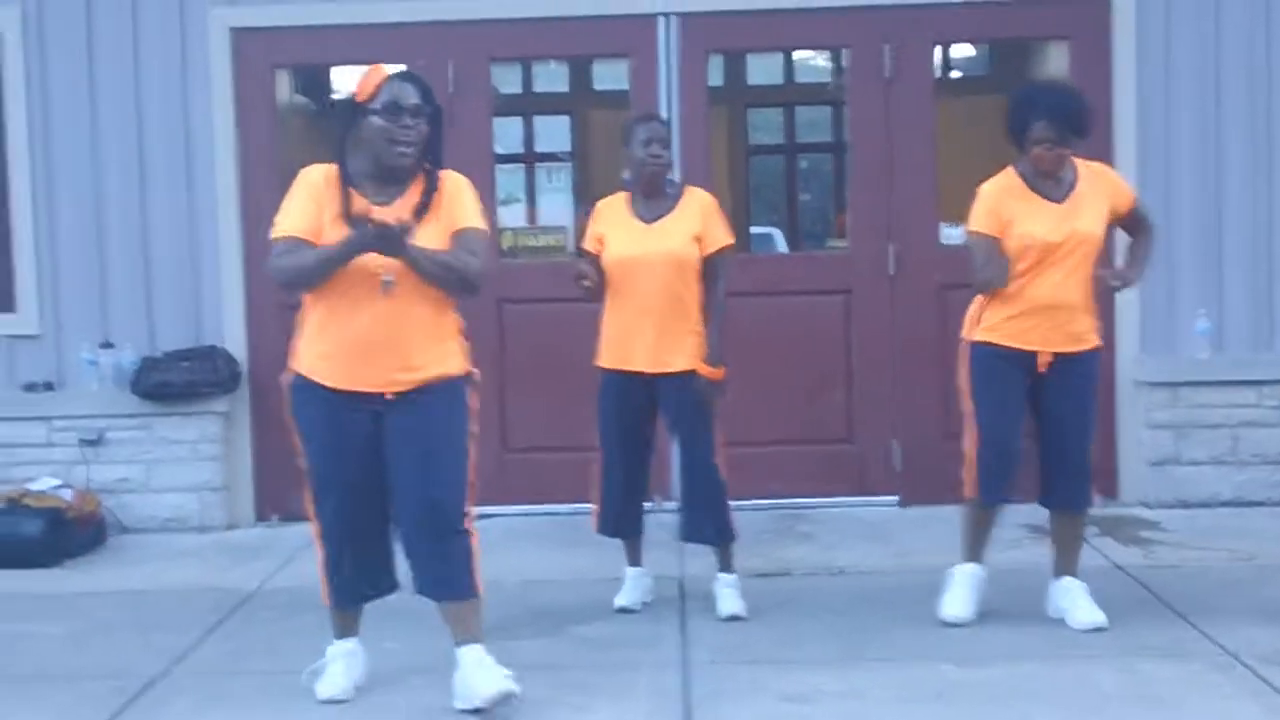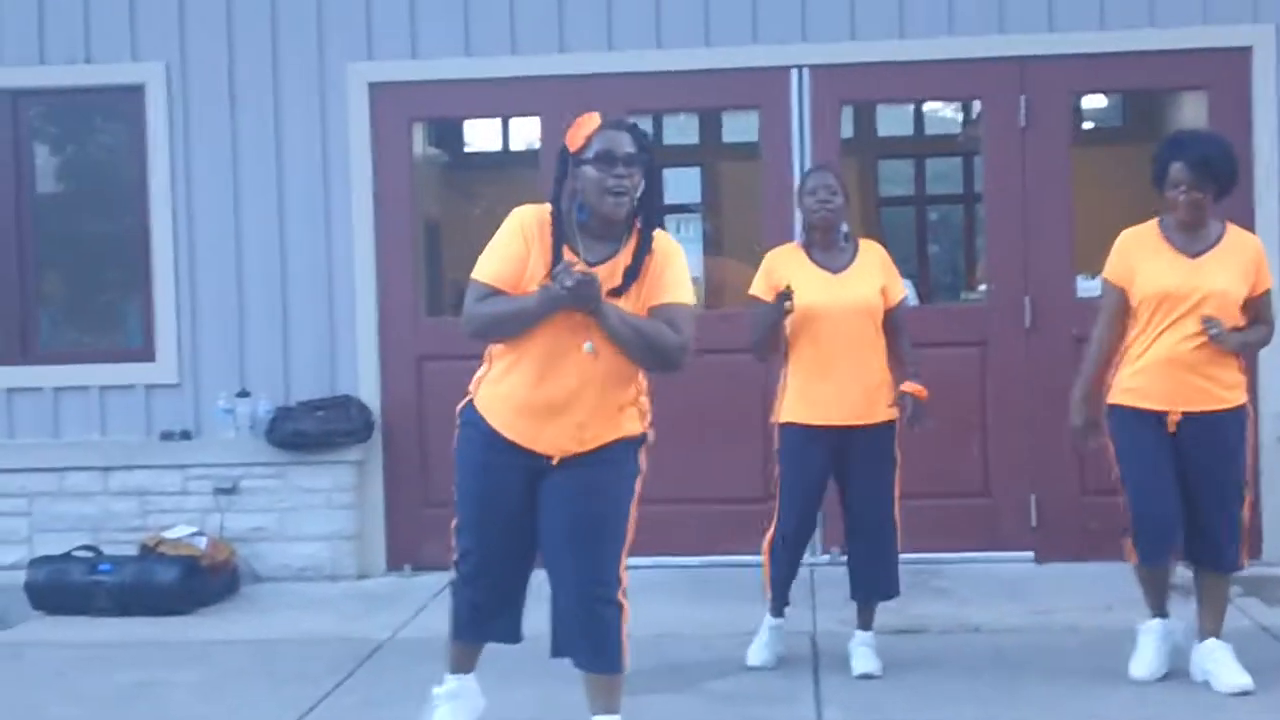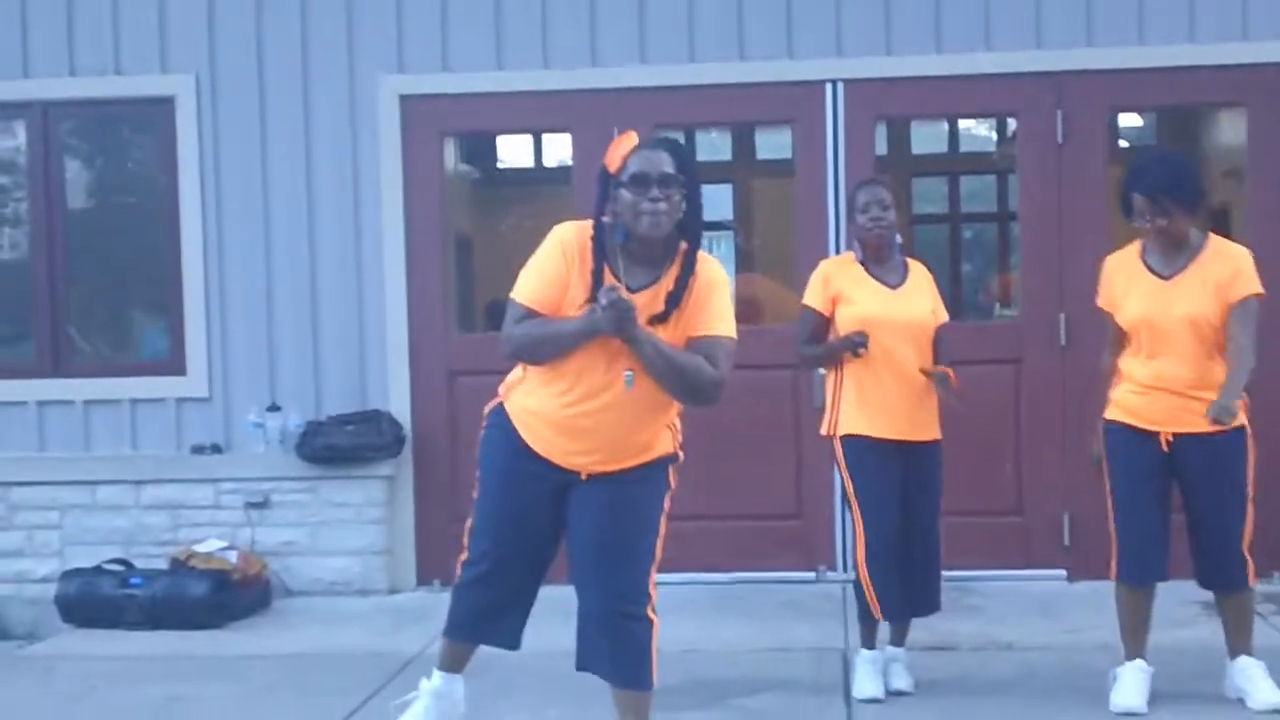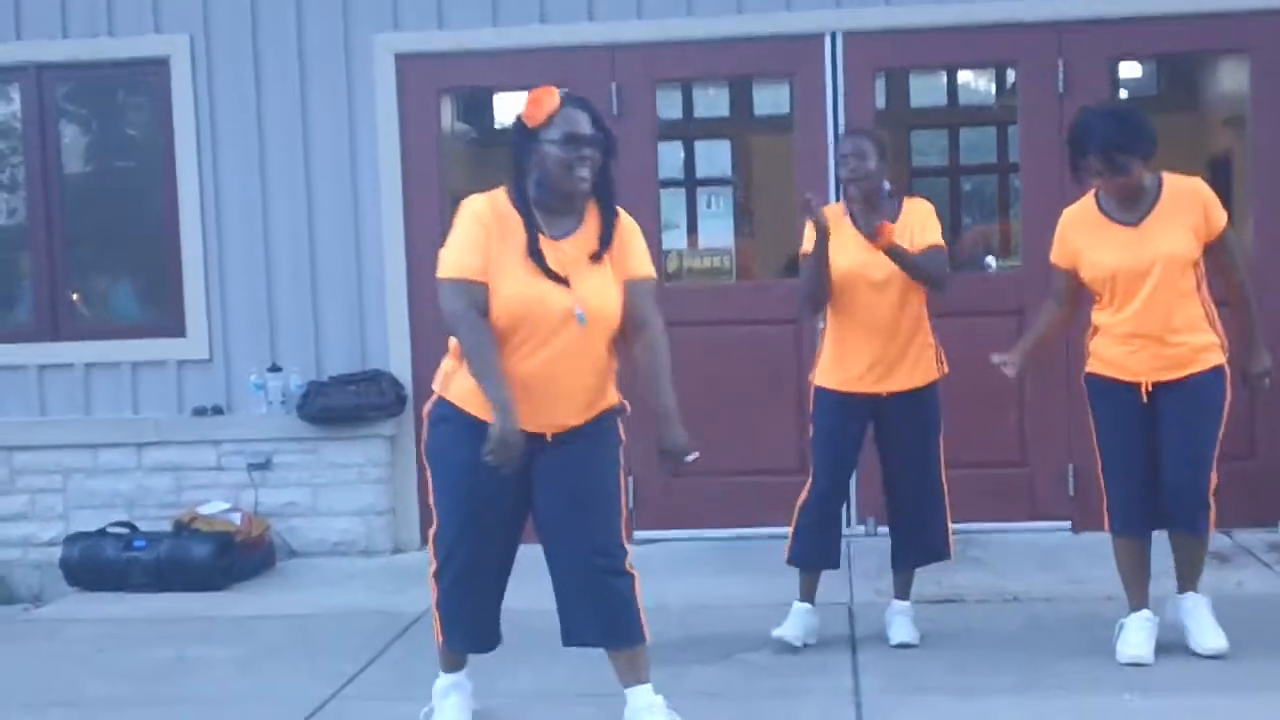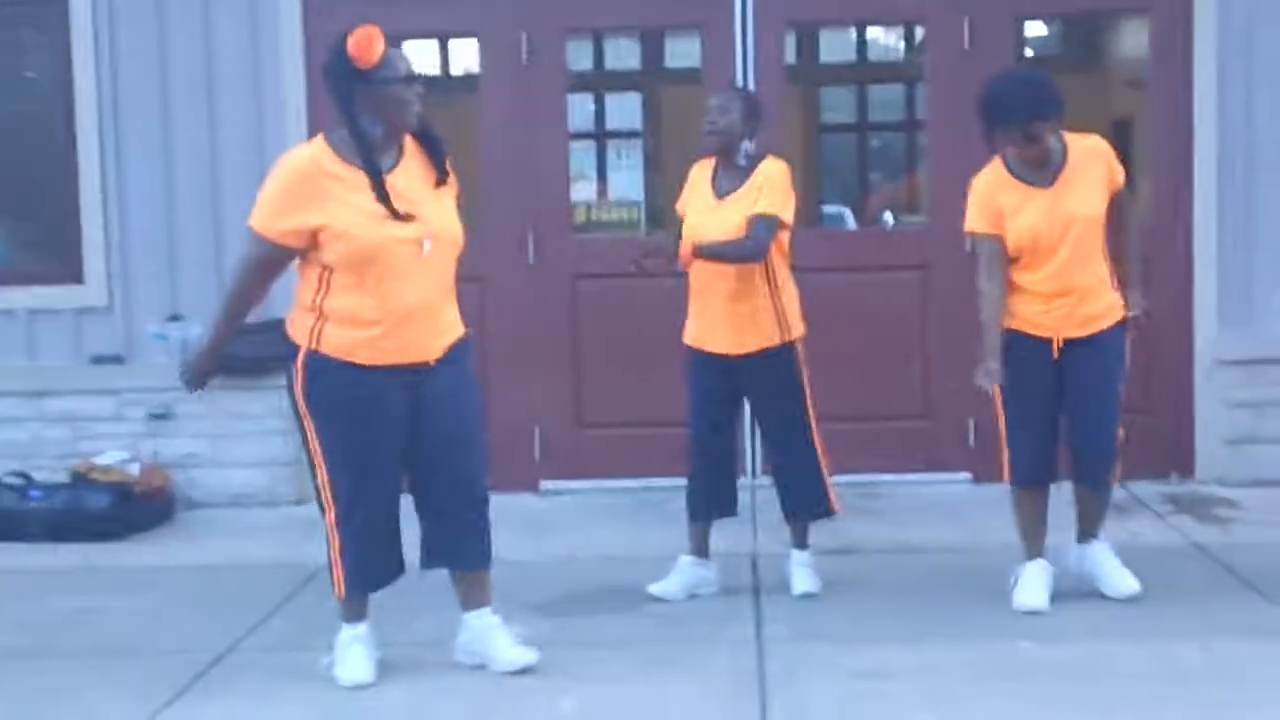
dt=0.4s
person 1, frame 1
left shoulder: (451, 190)
right shoulder: (317, 184)
left elbow: (473, 274)
right elbow: (282, 270)
left wrist: (404, 246)
right wrist: (351, 245)
left hip: (429, 383)
right hip: (329, 386)
left knee: (439, 516)
right knee: (343, 520)
left ankle: (471, 659)
right ankle: (345, 648)
person 1, frame 2
left shoulder: (661, 253)
right shoulder: (528, 226)
left elbow: (674, 352)
right elbow: (476, 319)
left wrist: (600, 304)
right wrist: (554, 298)
left hip: (603, 445)
right hip: (499, 430)
left knee: (593, 584)
right knee: (482, 564)
person 1, frame 3
left shoulder: (703, 276)
right shoulder: (569, 244)
left elbow: (708, 384)
right elbow: (515, 337)
left wrist: (635, 333)
right wrist: (592, 321)
left hip: (631, 464)
right hip: (527, 440)
left knee: (623, 601)
right knee: (491, 568)
person 1, frame 4
left shoulder: (615, 227)
right shoulder: (485, 216)
left elbow: (646, 326)
right elbow: (462, 319)
left wrist: (668, 418)
right wrist: (504, 411)
left hip: (581, 427)
right hip: (476, 422)
left knee: (601, 561)
right knee: (465, 560)
person 1, frame 5
left shoulder: (430, 157)
right shoulder: (307, 170)
right elbow: (258, 267)
left wrist: (438, 311)
right wrist: (215, 345)
left hip: (441, 359)
right hip: (346, 369)
left knee: (460, 489)
right knee: (356, 502)
left ankle: (479, 623)
right ankle: (354, 632)
person 2, frame 1
left shoulder: (1102, 182)
right shoulder: (996, 194)
left elbow: (1142, 227)
right elbow: (980, 274)
left wrist: (1129, 270)
right wrist: (999, 272)
left hip: (1074, 349)
right hip: (1000, 346)
left knee: (1070, 464)
right knee: (992, 456)
left ankle: (1066, 584)
right ankle: (968, 569)
person 2, frame 2
left shoulder: (1246, 250)
right shoulder: (1132, 244)
left elbow: (1265, 328)
right elbow: (1108, 327)
left wrist: (1233, 339)
right wrist: (1084, 397)
left hip: (1217, 409)
right hip: (1137, 405)
left knee: (1219, 527)
right knee: (1153, 523)
left ankle: (1211, 645)
right ankle: (1158, 623)
person 2, frame 3
left shoulder: (1231, 261)
right shoulder: (1117, 267)
left wrist: (1230, 394)
right wrist: (1101, 417)
left hip: (1212, 428)
right hip: (1132, 428)
left knee: (1225, 545)
right knee: (1136, 544)
right ankle: (1133, 665)
person 2, frame 4
left shoulder: (1194, 198)
right shoulder: (1076, 224)
left elbow: (1232, 277)
right elbow: (1060, 300)
left wrist: (1256, 346)
right wrist: (1021, 351)
left hip: (1193, 370)
right hip: (1114, 376)
left knee: (1189, 488)
right knee: (1127, 494)
left ankle: (1190, 598)
right ankle: (1139, 613)
person 2, frame 5
left shoulder: (1097, 155)
right shoulder: (988, 188)
left elbow: (1119, 224)
right elbow: (991, 276)
left wrist: (1130, 288)
right wrist: (992, 356)
left hip: (1096, 326)
right hip: (1021, 332)
left knee: (1097, 444)
right knee: (1028, 449)
left ankle: (1089, 545)
right ankle: (1034, 562)
person 3, frame 1
left shoulder: (700, 205)
right shoulder: (606, 212)
left elbow: (715, 290)
left wrist: (711, 362)
right wrist: (588, 279)
left hip: (684, 362)
right hip: (621, 363)
left knee: (700, 465)
right knee: (622, 466)
left ankle: (726, 577)
right ankle: (635, 573)
person 3, frame 2
left shoulder: (874, 256)
right shoulder: (779, 262)
left elbow: (897, 334)
right elbow: (760, 349)
left wrist: (910, 385)
right wrist: (775, 316)
left hip: (871, 415)
right hip: (804, 415)
left knee: (872, 523)
right knee: (792, 520)
left ankle: (863, 636)
right ankle: (773, 620)
person 3, frame 3
left shoulder: (921, 274)
right shoulder: (832, 273)
left elbow: (935, 346)
right elbow: (806, 353)
left wrist: (943, 373)
right wrist: (841, 345)
left hip: (921, 430)
right hip: (861, 428)
left knee: (920, 538)
right knee: (876, 533)
left ankle: (896, 651)
right ankle: (869, 653)
person 3, frame 4
left shoulder: (919, 213)
right shoulder: (823, 221)
left elbow: (939, 276)
right elbow: (812, 303)
left wrist: (885, 240)
right wrist: (822, 243)
left hip: (909, 381)
right hip: (840, 381)
left knee: (913, 490)
right knee: (824, 488)
left ankle: (900, 604)
right ankle: (805, 607)
person 3, frame 5
left shoulder: (773, 174)
right shoulder: (697, 174)
left elbow: (752, 247)
left wrist: (688, 251)
right wrist: (672, 254)
left hip: (766, 335)
right hip: (707, 337)
left knee: (791, 440)
right knee: (707, 444)
left ankle: (800, 554)
right ankle: (697, 561)
